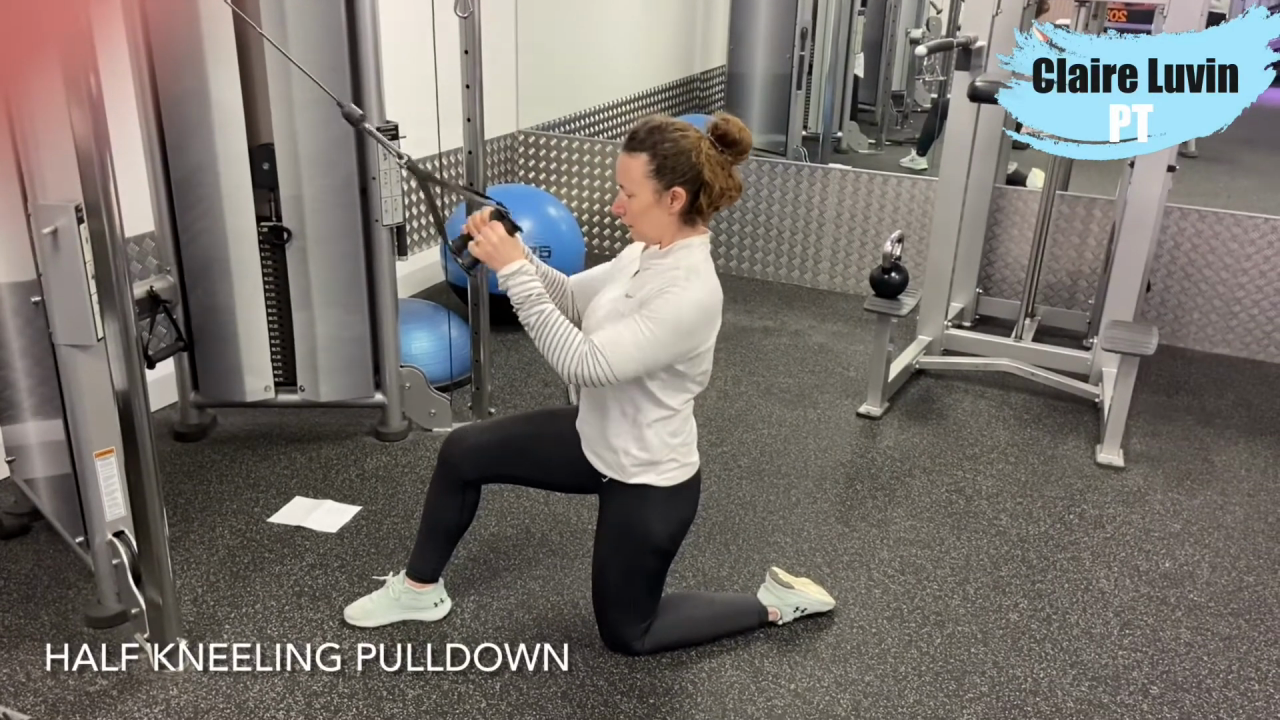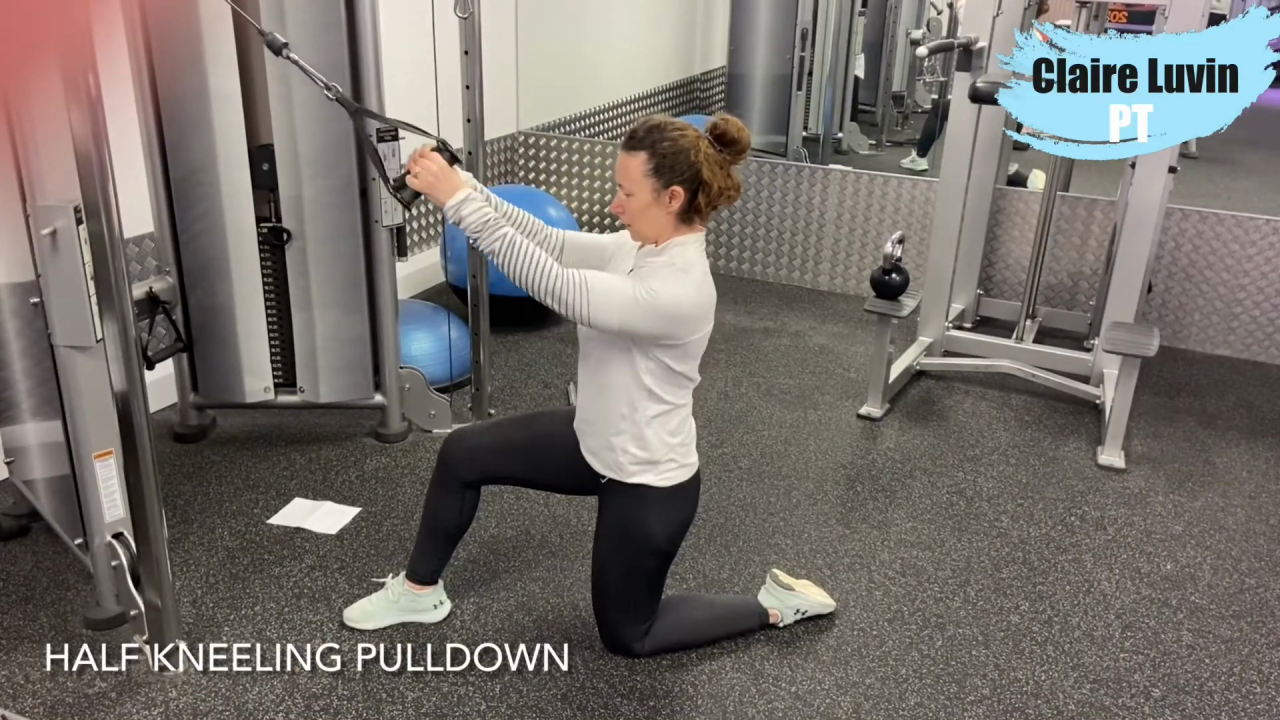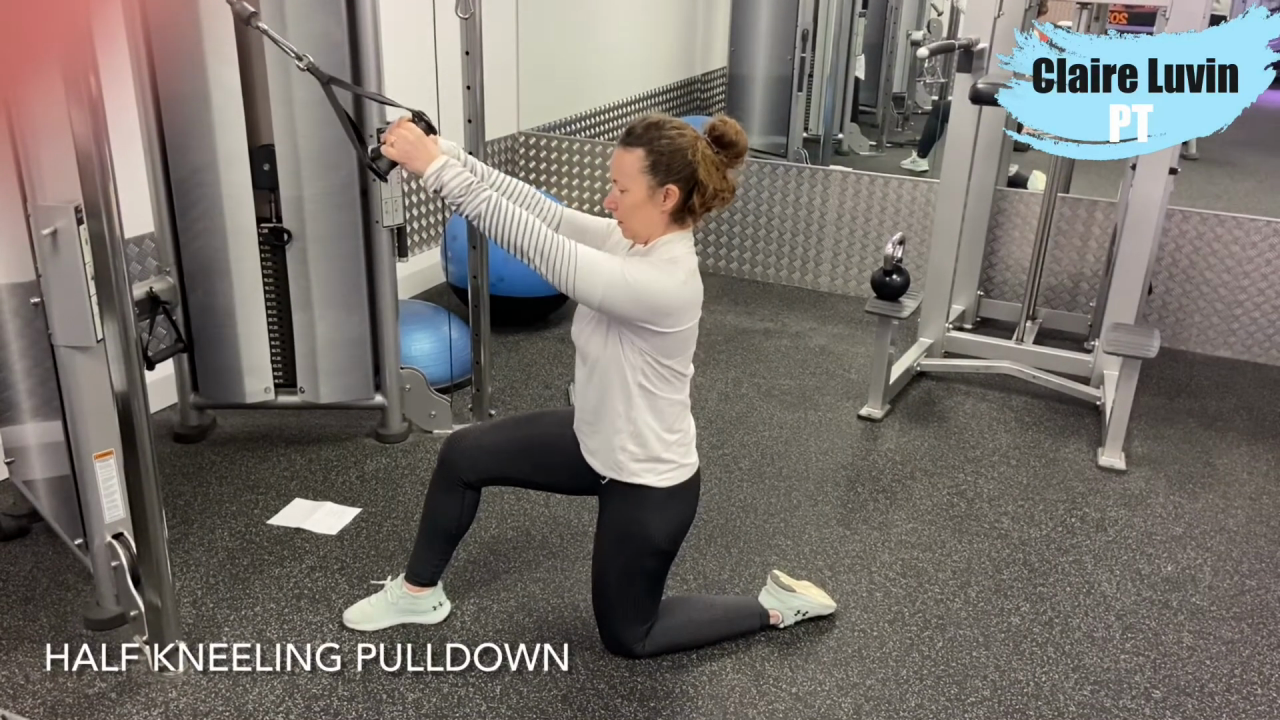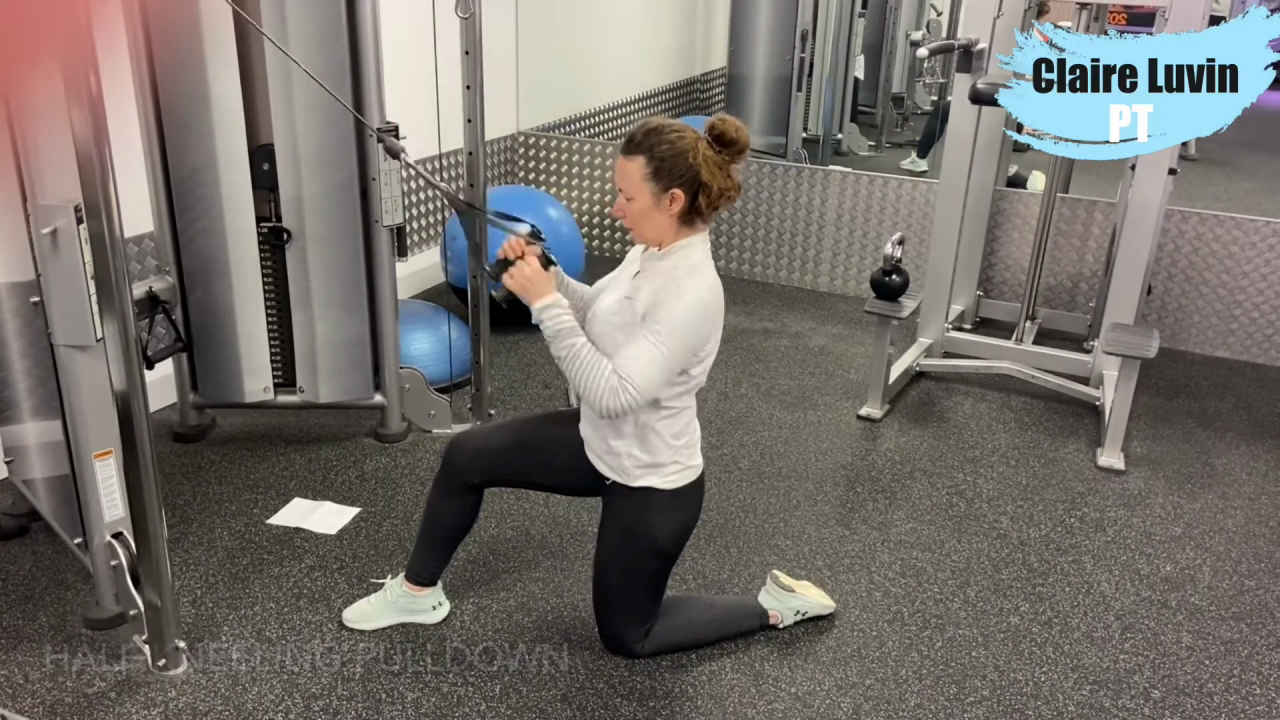
dt=0.7s
person 1, frame 1
left shoulder: (690, 294)
right shoulder: (651, 251)
left elbow: (579, 361)
right elbow: (573, 298)
left wrist: (510, 270)
right wrist: (514, 254)
left hip: (649, 481)
right hip: (599, 437)
left knee: (625, 632)
right knee: (462, 452)
left ankle: (776, 604)
right ankle: (419, 589)
person 1, frame 2
left shoulder: (680, 289)
right shoulder: (646, 245)
left elbow: (555, 286)
right elbow: (551, 244)
left wrist: (459, 201)
right wrist: (463, 185)
left hip: (648, 482)
right hip: (597, 439)
left knee: (626, 633)
right knee: (462, 454)
left ankle: (776, 605)
right ankle: (419, 590)
person 1, frame 3
left shoulder: (664, 282)
right shoulder: (639, 239)
left elbow: (539, 245)
right elbow: (542, 210)
left wrist: (437, 169)
right wrist: (442, 152)
left hip: (649, 481)
right hip: (596, 440)
left knee: (626, 635)
right knee: (462, 455)
left ankle: (776, 607)
right ankle: (417, 592)
person 1, frame 4
left shoulder: (691, 293)
right shoulder: (656, 251)
left elbow: (611, 394)
right elbow: (592, 312)
left wrist: (543, 302)
right wrist: (543, 274)
left hip: (652, 484)
right hip: (601, 443)
left knee: (626, 636)
right knee: (466, 456)
left ankle: (776, 607)
right ankle: (418, 592)
